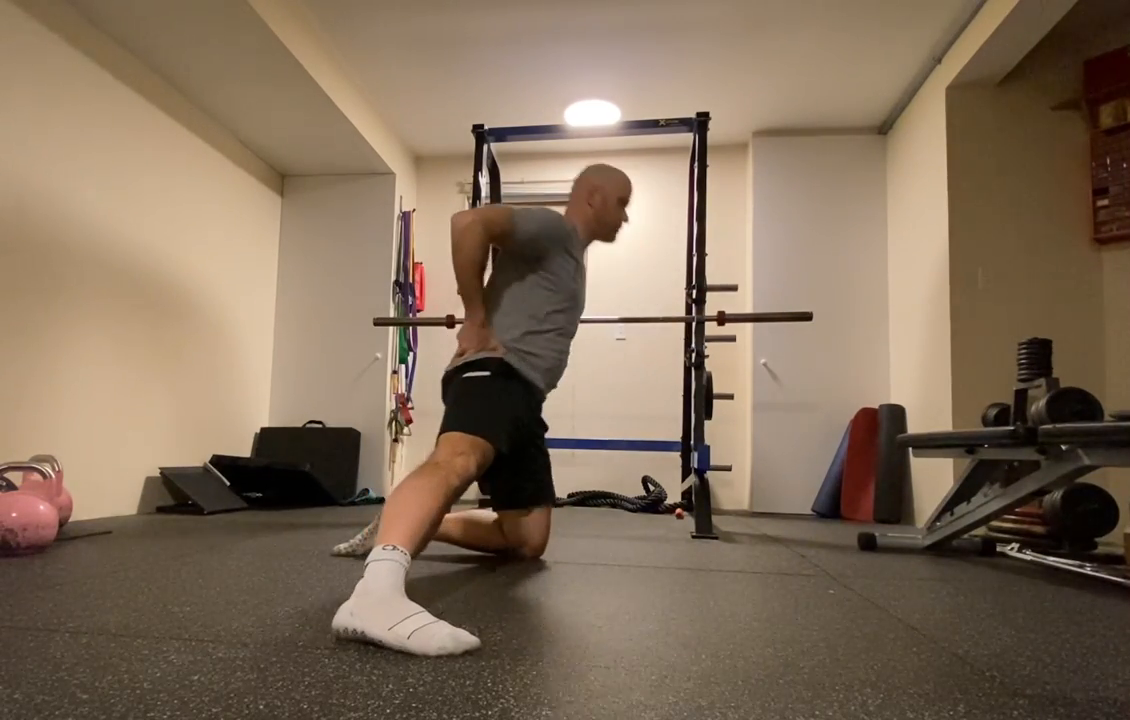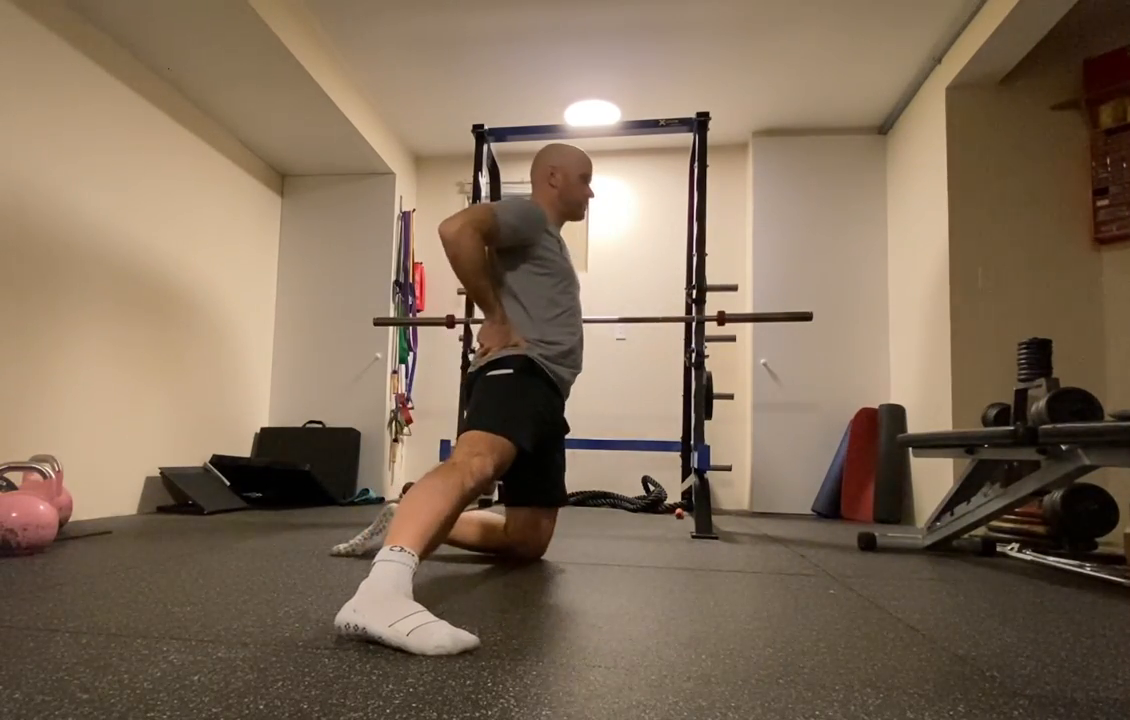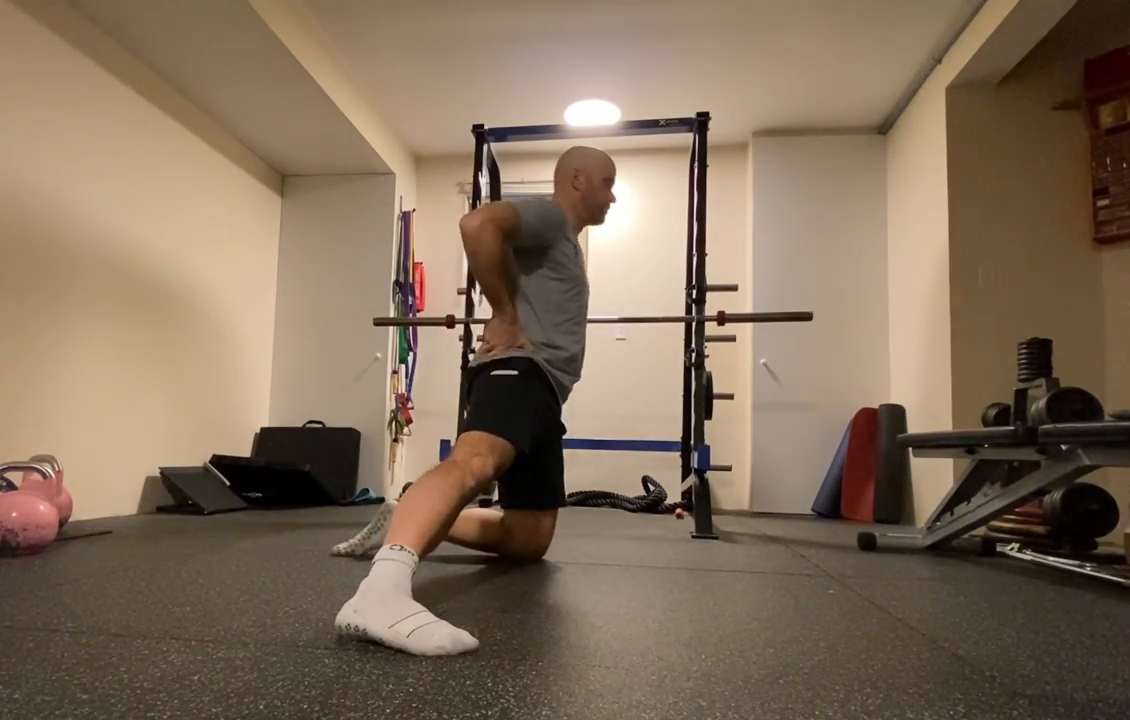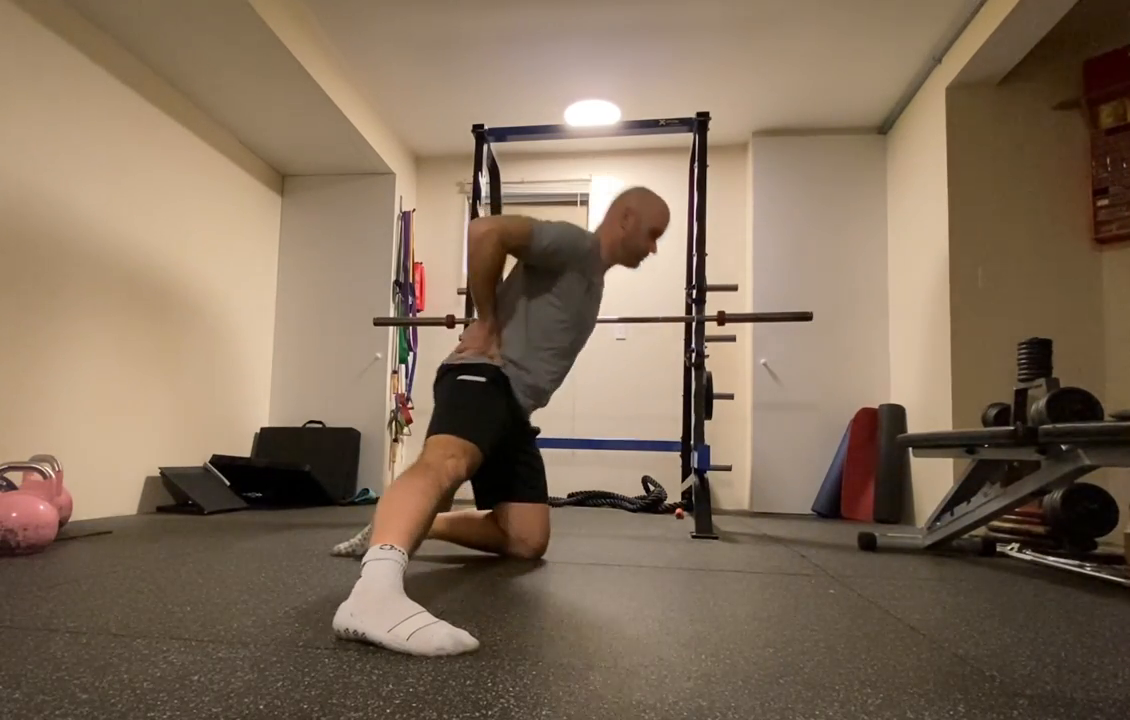
dt=0.4s
person 1, frame 1
left shoulder: (572, 255)
right shoulder: (552, 229)
right elbow: (469, 221)
right wrist: (476, 318)
left hip: (525, 396)
right hip: (494, 375)
left knee: (528, 542)
right knee: (456, 462)
left ankle: (405, 525)
right ankle: (376, 589)
person 1, frame 2
left shoulder: (547, 237)
right shoulder: (527, 216)
right elbow: (456, 229)
right wrist: (495, 317)
left hip: (546, 392)
right hip: (518, 373)
left knee: (527, 543)
right knee: (473, 465)
left ankle: (405, 528)
right ankle: (382, 588)
person 1, frame 3
left shoulder: (564, 240)
right shoulder: (548, 215)
right elbow: (477, 223)
right wrist: (504, 314)
left hip: (544, 393)
right hip: (519, 373)
left knee: (528, 543)
right knee: (473, 464)
left ankle: (404, 523)
right ankle: (382, 588)
person 1, frame 4
left shoulder: (592, 273)
right shoulder: (572, 243)
right elbow: (485, 230)
right wrist: (485, 321)
left hip: (514, 403)
right hip: (486, 377)
left knee: (528, 541)
right knee: (443, 463)
left ankle: (408, 527)
right ankle: (374, 588)
